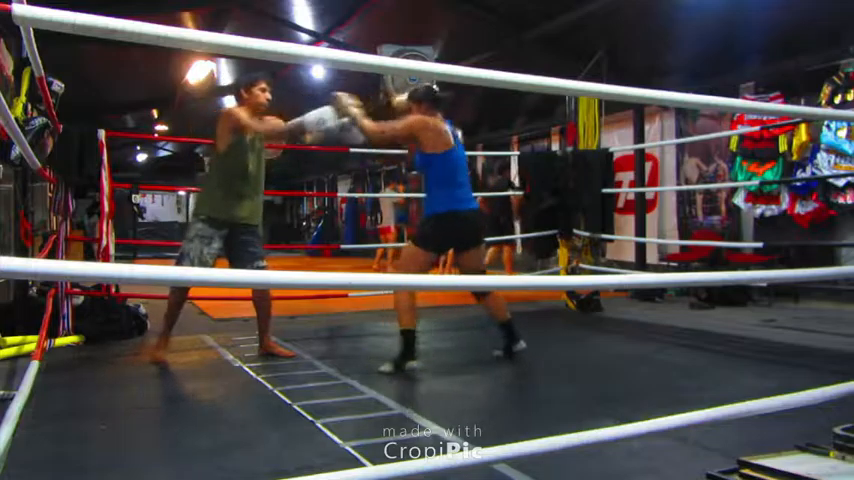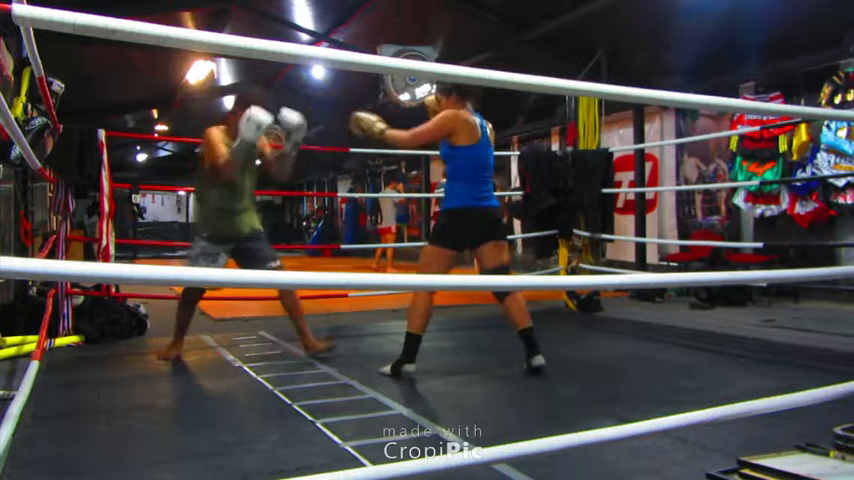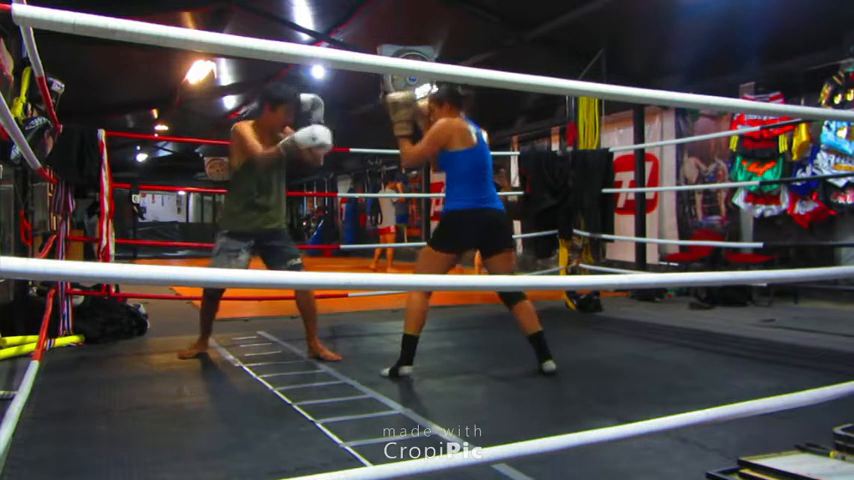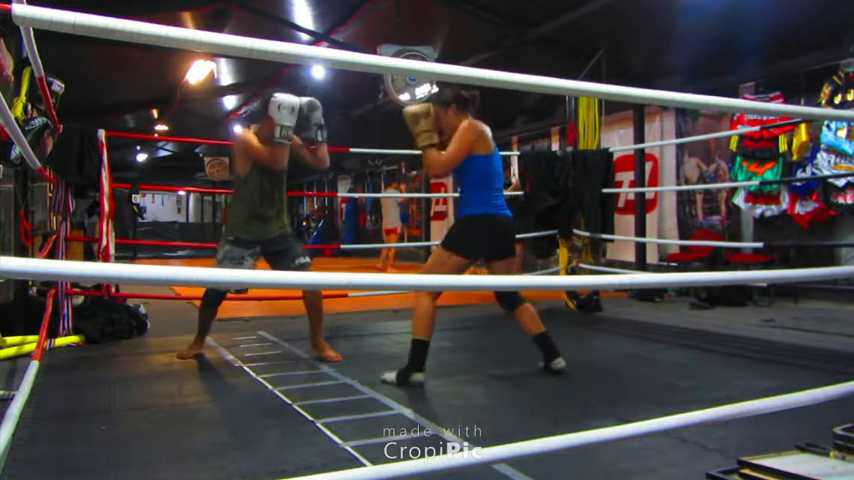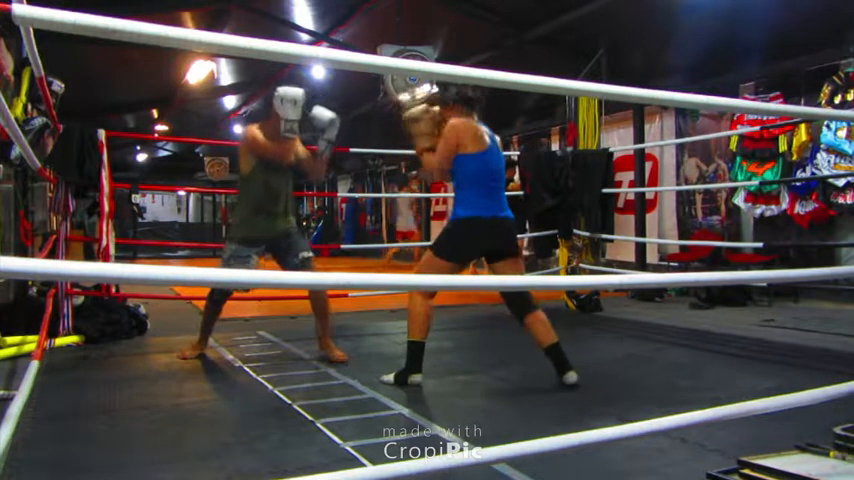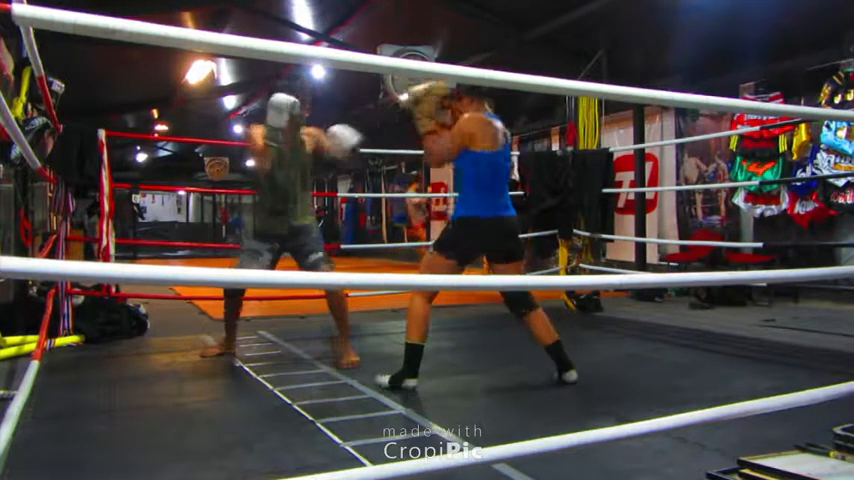
dt=0.5s
person 1, frame 1
left shoulder: (425, 125)
right shoulder: (450, 130)
left elbow: (376, 132)
left wrist: (353, 110)
right wrist: (411, 137)
left hip: (443, 219)
right hip: (469, 216)
left ankle: (407, 356)
right ankle: (512, 340)
person 1, frame 2
left shoulder: (453, 118)
right shoulder: (485, 126)
left elbow: (409, 140)
left wrist: (377, 128)
left hip: (459, 214)
right hip: (489, 213)
left knee: (424, 286)
left ankle: (406, 359)
right ankle: (534, 353)
person 1, frame 3
left shoulder: (446, 126)
right shoulder: (478, 131)
left elbow: (410, 160)
left wrist: (401, 126)
right wrist: (428, 128)
left hip: (459, 218)
right hip: (494, 217)
left knee: (419, 288)
right knee: (511, 292)
left ankle: (405, 361)
right ankle: (545, 357)
person 1, frame 4
left shoulder: (470, 128)
right shoulder: (481, 133)
left elbow: (439, 168)
right elbow: (453, 169)
left wrist: (424, 136)
right wrist: (433, 137)
left hip: (475, 224)
right hip: (501, 223)
left knee: (427, 291)
right knee: (511, 297)
left ankle: (414, 368)
right ankle: (553, 356)
person 1, frame 5
left shoulder: (458, 127)
right shoulder: (489, 136)
left elbow: (437, 172)
left wrist: (422, 139)
right wrist: (435, 137)
left hip: (467, 225)
right hip: (502, 226)
left knee: (420, 290)
right knee: (522, 302)
left ankle: (411, 369)
right ankle: (565, 369)
person 1, frame 6
left shoulder: (470, 122)
right shoulder: (499, 127)
left elbow: (435, 159)
left wrist: (425, 119)
right wrist: (441, 120)
left hip: (470, 225)
right hip: (503, 224)
left knee: (420, 296)
right knee: (521, 301)
left ankle: (407, 374)
right ankle: (565, 368)
person 2, frame 1
left shoulder: (267, 123)
right shoulder: (231, 117)
right elbow: (274, 134)
right wrist: (304, 124)
left hip: (246, 217)
right hip: (213, 214)
left ankle: (264, 341)
right ankle: (163, 340)
person 2, frame 2
left shoulder: (258, 139)
right shoulder: (214, 134)
left elbow: (281, 173)
right elbow: (226, 172)
left wrist: (291, 144)
right wrist: (245, 141)
left hip: (247, 225)
right hip: (215, 228)
right knee: (194, 287)
left ankle: (307, 339)
right ankle: (177, 341)
person 2, frame 3
left shoulder: (285, 134)
right shoulder: (242, 130)
left elbow: (316, 160)
right elbow: (260, 159)
left wrist: (315, 121)
right wrist: (294, 141)
left hip: (273, 225)
right hip: (238, 225)
right knee: (214, 285)
left ankle: (314, 344)
right ankle: (202, 340)
person 2, frame 4
left shoulder: (287, 139)
right shoulder: (245, 139)
left elbow: (322, 163)
right elbow: (277, 163)
left wrist: (316, 126)
right wrist: (285, 126)
left hip: (277, 229)
right hip: (243, 231)
right knee: (216, 289)
left ankle: (318, 342)
right ankle: (199, 340)
person 2, frame 5
left shoulder: (291, 139)
right shoulder: (251, 135)
left elbow: (317, 174)
right elbow: (284, 158)
left wrist: (327, 139)
right wrist: (290, 120)
left hip: (283, 226)
right hip: (248, 229)
right knee: (221, 289)
left ankle: (327, 343)
right ankle: (201, 341)
person 2, frame 6
left shoulder: (311, 135)
right shoulder: (260, 132)
left elbow: (336, 154)
right elbow: (264, 164)
left wrist: (346, 145)
right wrist: (276, 127)
left hip: (301, 224)
right hip: (267, 226)
right knee: (234, 283)
left ankle: (345, 344)
right ankle: (229, 341)
